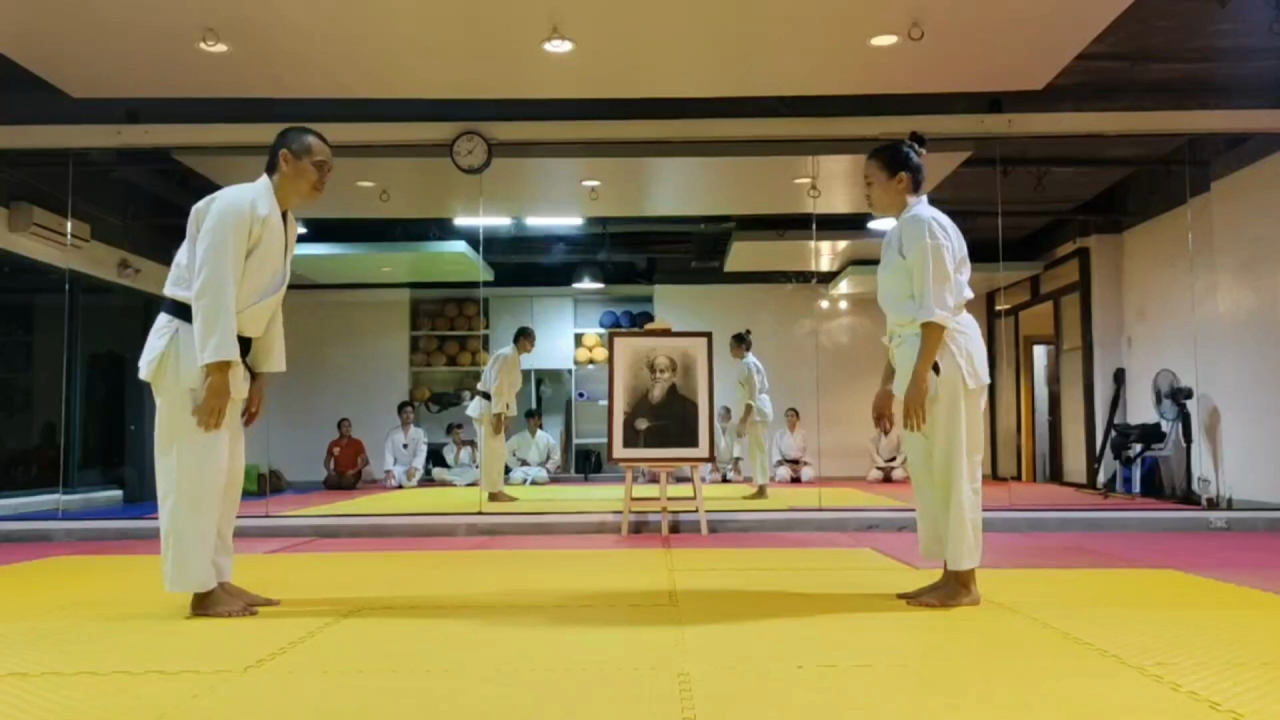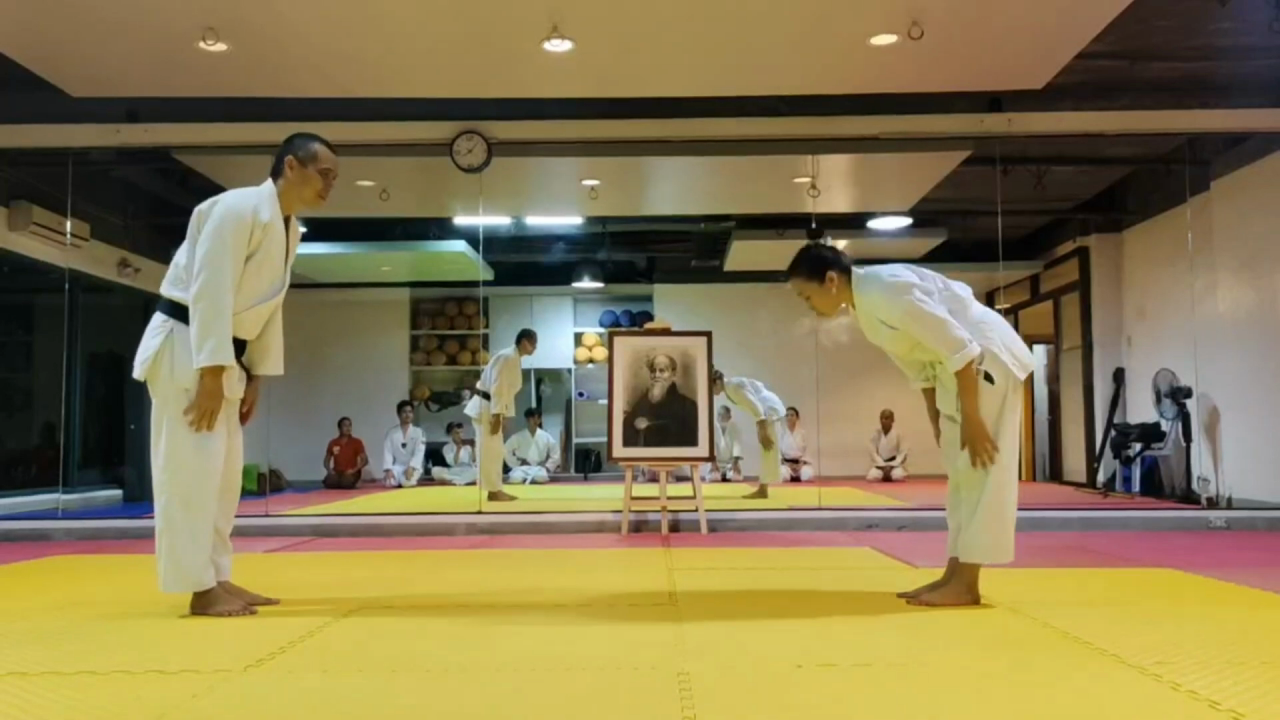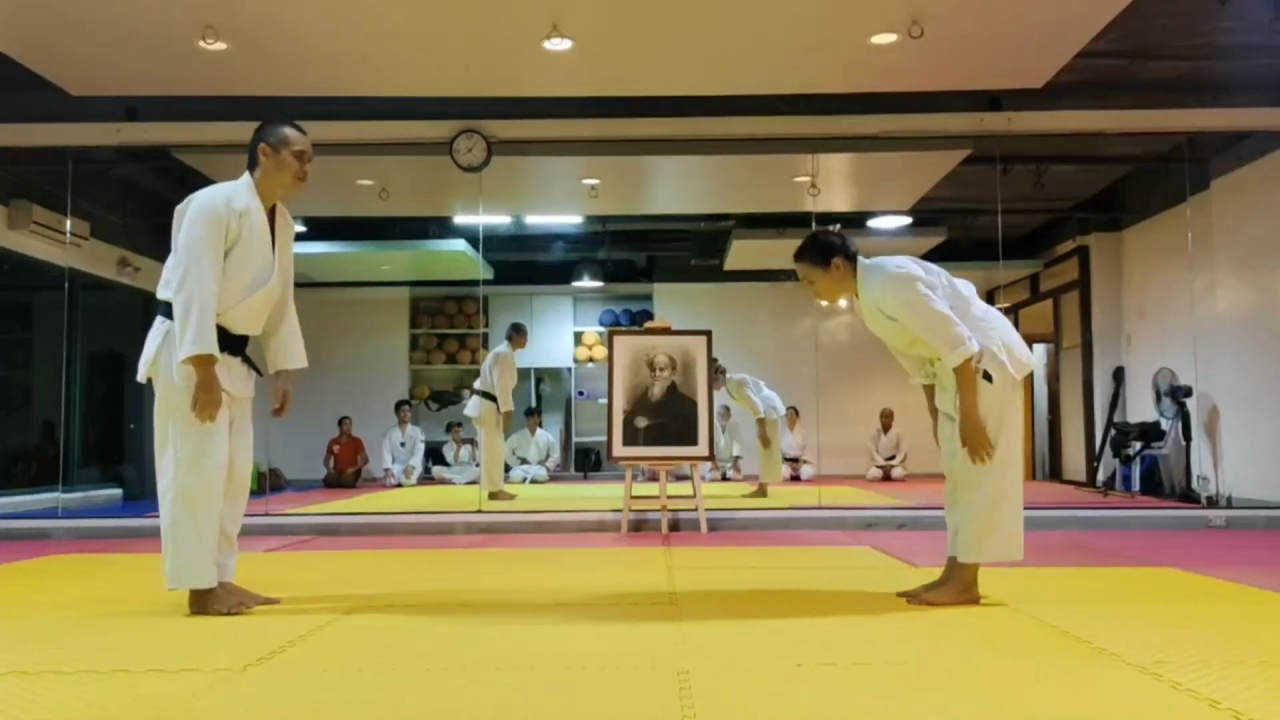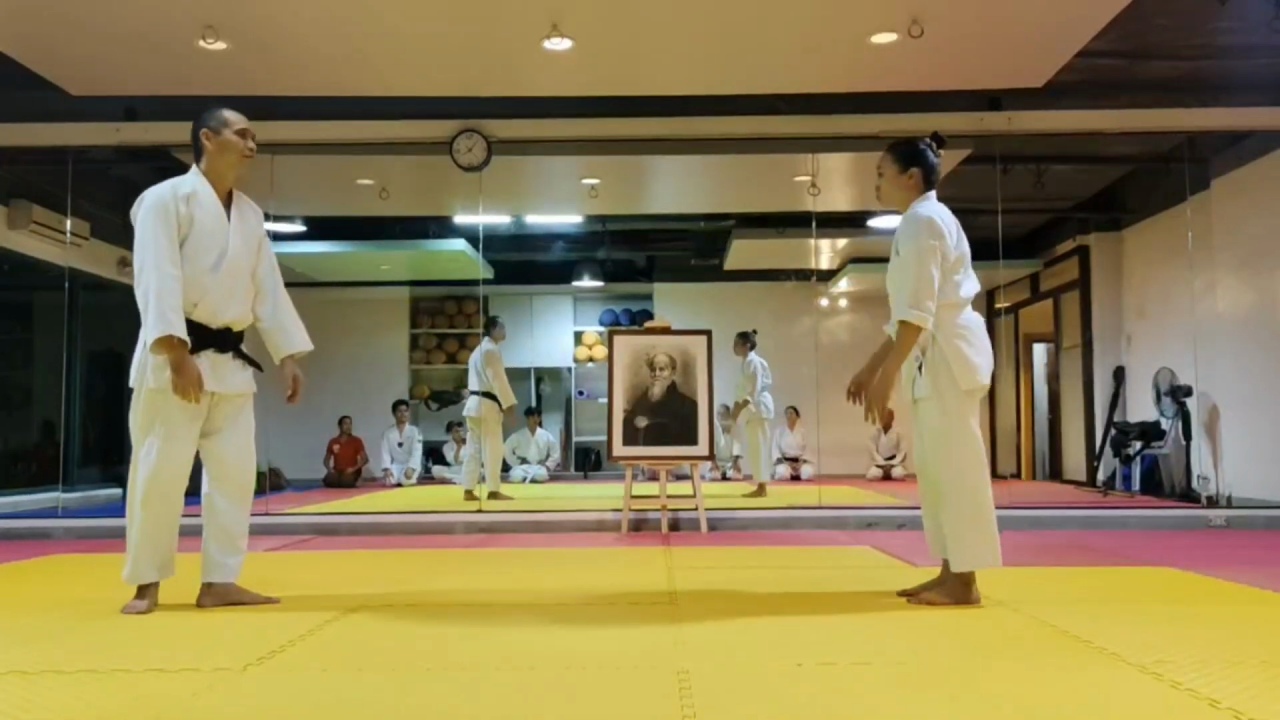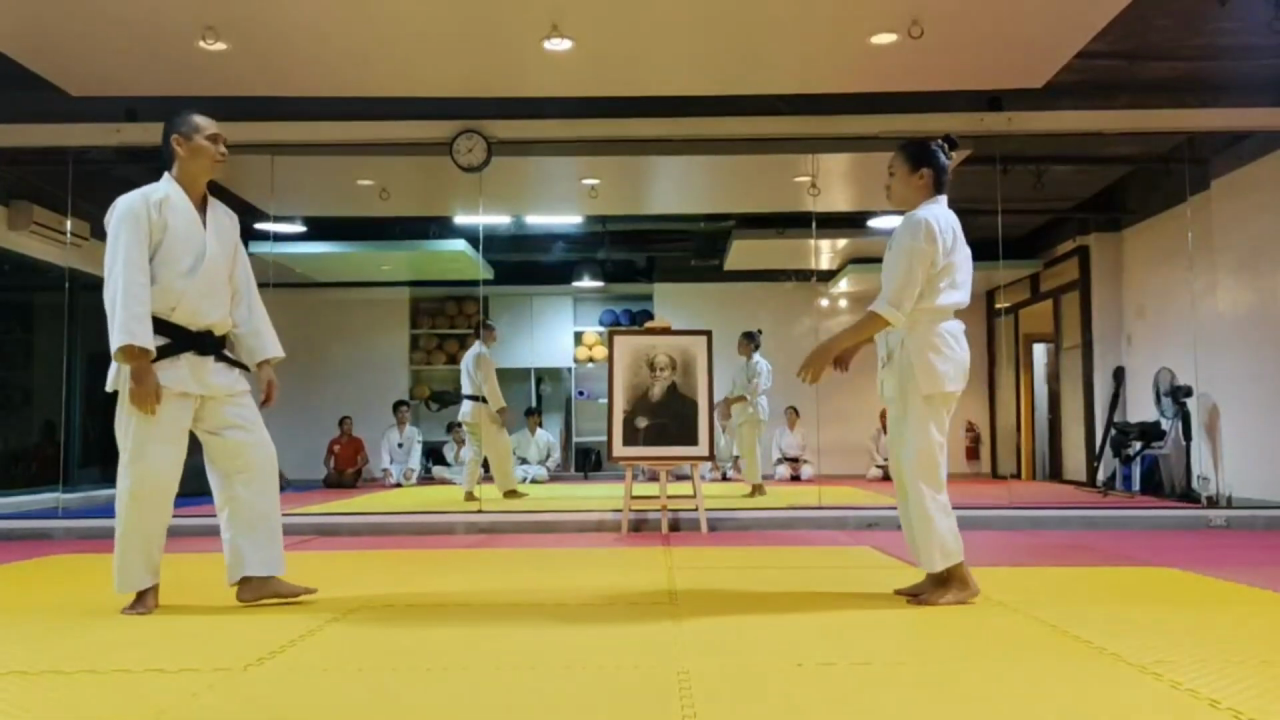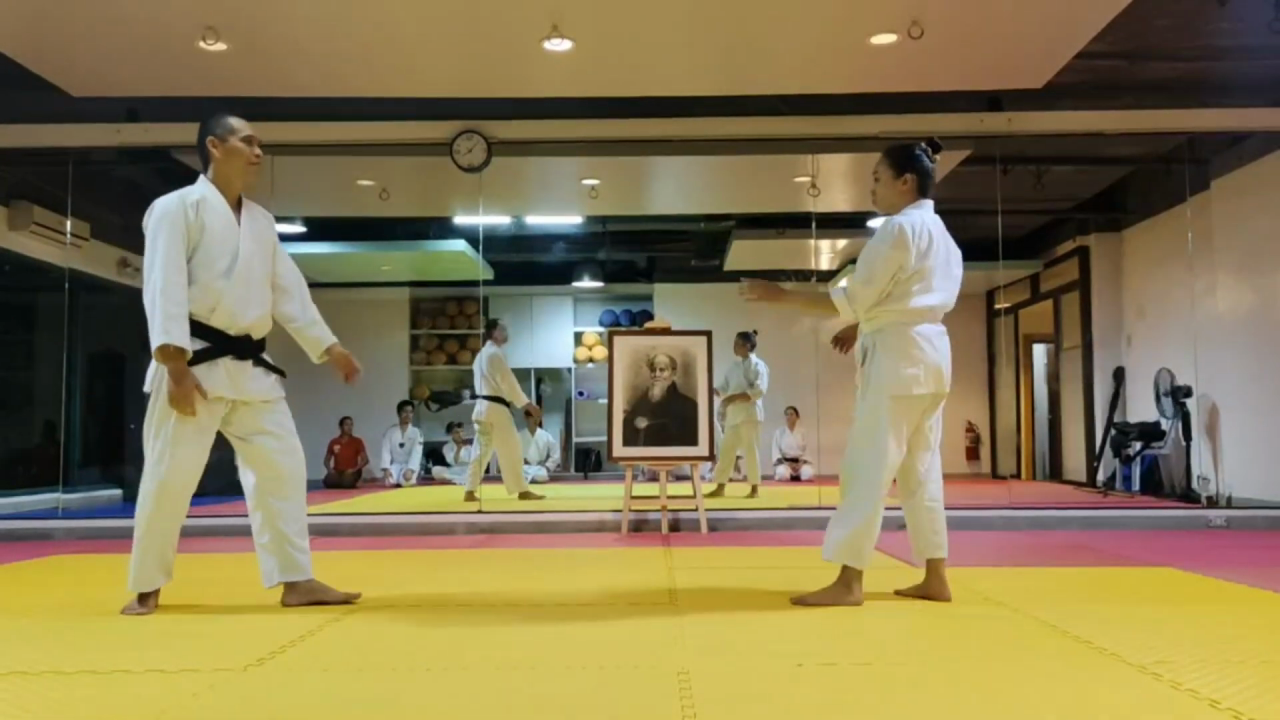
dt=0.4s
person 1, frame 1
left shoulder: (286, 225)
right shoulder: (235, 206)
right elbow: (213, 292)
left wrist: (260, 375)
right wrist: (218, 374)
left hip: (225, 356)
right hip: (190, 347)
left knee: (225, 471)
right knee: (195, 467)
left ankle: (217, 580)
right ankle: (202, 590)
person 1, frame 2
left shoulder: (289, 229)
right shoulder: (237, 210)
right elbow: (210, 295)
left wrist: (255, 376)
right wrist: (212, 377)
left hip: (222, 354)
right hip: (185, 346)
left knee: (223, 470)
right knee: (191, 467)
left ankle: (216, 578)
right ankle: (201, 589)
person 1, frame 3
left shoulder: (282, 222)
right shoulder: (213, 205)
left elbow: (280, 301)
right elbow: (195, 290)
left wrist: (283, 371)
right wrist: (204, 370)
left hip: (232, 356)
right hip: (188, 354)
left knee: (234, 471)
right knee: (196, 466)
left ankle: (217, 581)
right ankle: (201, 585)
person 1, frame 4
left shoulder: (250, 213)
right shoulder: (166, 198)
left elbow: (268, 289)
right elbow: (158, 279)
left wrist: (289, 355)
right wrist: (177, 352)
left hip: (230, 359)
right hip: (175, 356)
left knee: (235, 469)
right knee: (161, 469)
left ankle: (218, 581)
right ankle: (147, 583)
person 1, frame 5
left shoulder: (225, 219)
right shoulder: (138, 206)
left elbow: (244, 294)
right elbow: (126, 288)
left wrist: (264, 360)
right wrist: (138, 362)
left hip: (216, 362)
right hip: (163, 359)
left knee: (253, 458)
right knee: (149, 474)
left ankle: (256, 574)
right ankle: (143, 587)
person 1, frame 6
left shoulder: (260, 220)
right shoulder: (177, 208)
left elbow: (289, 290)
right elbow: (165, 289)
left wrist: (330, 347)
right wrist: (175, 363)
left hip: (253, 367)
right hip: (196, 363)
left knee: (282, 467)
right knee: (170, 474)
left ankle: (296, 580)
right ankle: (144, 587)
person 2, frame 1
left shoulder: (924, 223)
right shoulder: (900, 233)
left elbow: (938, 310)
left wrist: (920, 380)
right wrist: (887, 386)
left hip: (942, 359)
right hip: (923, 361)
left knee: (949, 469)
right knee: (931, 471)
left ankle: (963, 583)
right ankle: (952, 577)
person 2, frame 2
left shoulder: (886, 292)
right shoulder: (863, 304)
left elbow: (959, 347)
right elbow: (920, 365)
left wrist: (971, 421)
right wrist: (940, 424)
left hip: (988, 358)
right hip: (963, 367)
left knee: (983, 469)
right knee: (963, 472)
left ankle: (964, 583)
right ankle: (957, 575)
person 2, frame 3
left shoulder: (889, 280)
right shoulder: (866, 295)
left elbow: (956, 341)
right elbow: (917, 356)
left wrist: (972, 416)
right wrist: (941, 419)
left hip: (986, 355)
right hip: (964, 359)
left knee: (979, 470)
right knee: (961, 471)
left ankle: (965, 583)
right ankle: (955, 575)
person 2, frame 4
left shoulder: (923, 220)
right shoulder: (924, 221)
left elbow: (918, 311)
right elbow: (909, 309)
left wrist: (886, 375)
right wrist: (875, 366)
left hip: (948, 352)
right hip: (940, 354)
left knee: (955, 465)
right knee: (936, 467)
left ankle: (964, 581)
right ankle: (951, 573)
person 2, frame 5
left shoulder: (920, 223)
right shoulder: (945, 223)
left elbow: (894, 304)
left wrist: (833, 345)
right wrist: (859, 341)
left hip: (921, 355)
right hip: (937, 351)
left knee: (915, 470)
right knee: (918, 468)
left ankle: (957, 574)
right ankle: (938, 576)
person 2, frame 6
left shoulder: (899, 229)
right shoulder: (941, 235)
left elbow: (852, 298)
left wrist: (782, 296)
right wrist: (866, 326)
left hip: (898, 355)
right hip: (929, 354)
left knee: (869, 467)
right knee: (919, 467)
left ankle: (848, 580)
right ankle: (935, 578)
